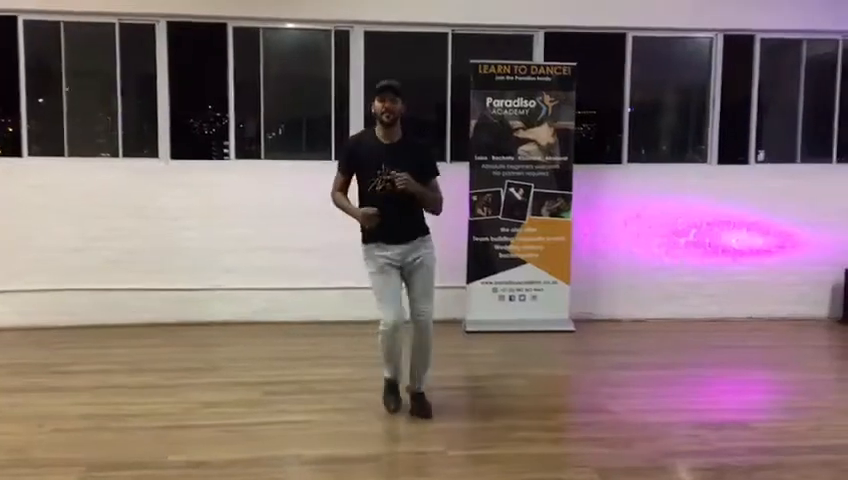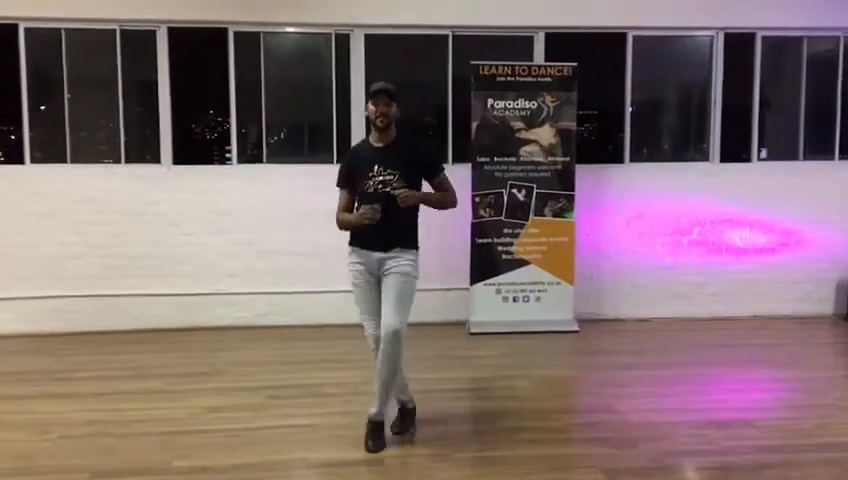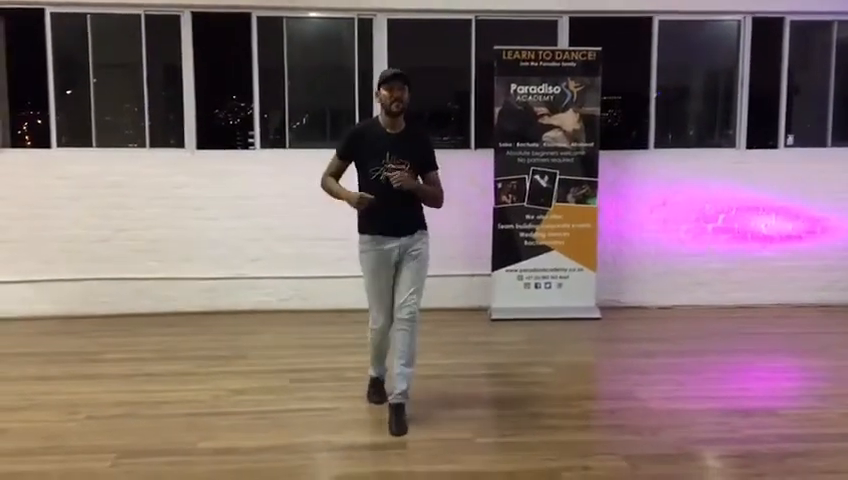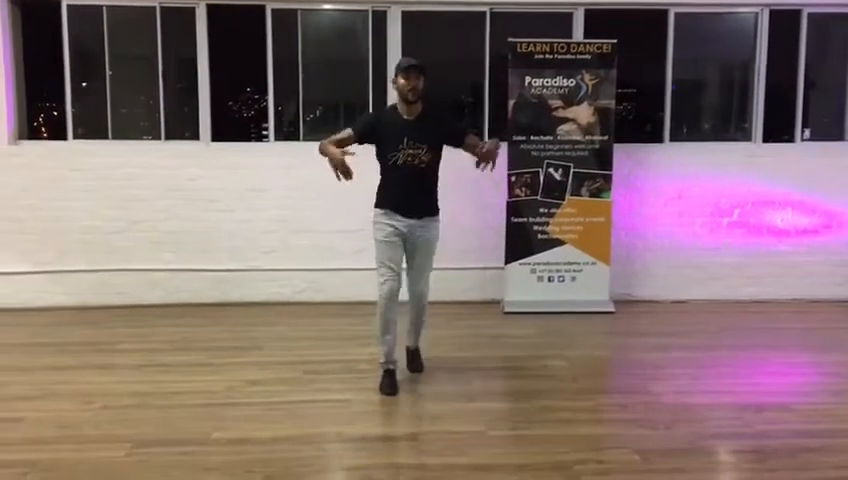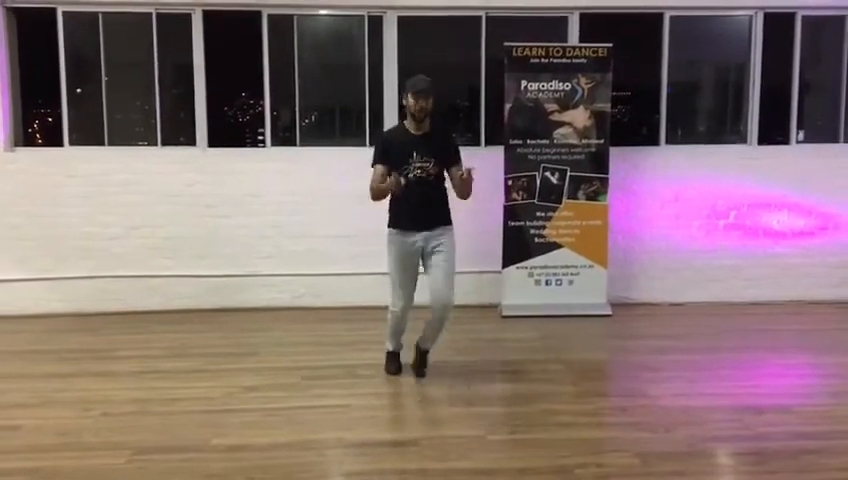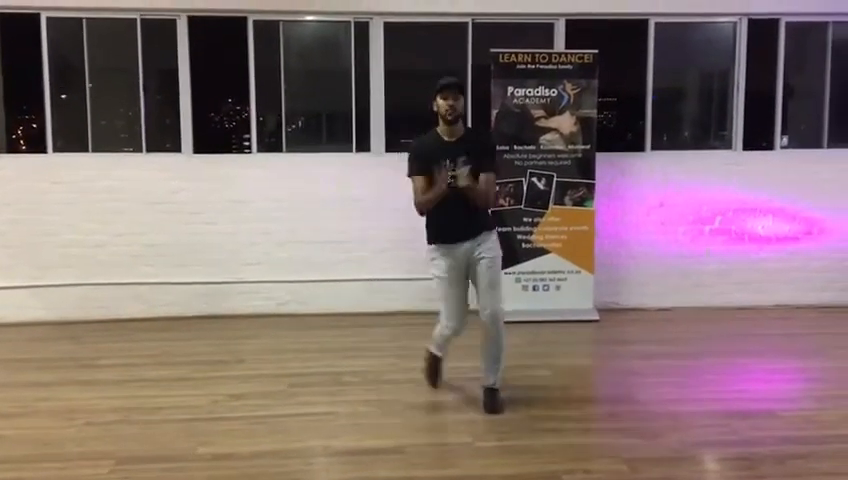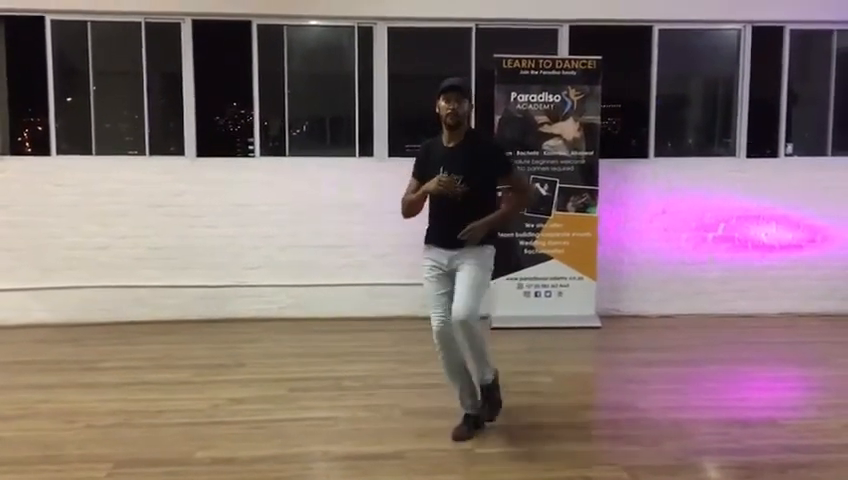
dt=0.5s
person 1, frame 1
left shoulder: (418, 151)
right shoulder: (357, 146)
left elbow: (437, 205)
right elbow: (337, 193)
left wrist: (415, 188)
right wrist: (356, 213)
left hip: (419, 246)
right hip: (379, 248)
left knee: (423, 320)
right knee: (392, 320)
left ankle: (416, 388)
right ankle: (391, 377)
person 1, frame 2
left shoulder: (416, 152)
right shoulder: (354, 156)
left elbow: (450, 198)
right elbow: (340, 218)
left wrist: (419, 197)
right wrist: (356, 218)
left hip: (401, 254)
right hip: (361, 256)
left knee: (393, 329)
right knee: (376, 335)
left ankle: (378, 415)
right ankle: (406, 403)
person 1, frame 3
left shoulder: (420, 141)
right shoulder: (360, 134)
left elbow: (438, 199)
right elbow: (327, 179)
left wrist: (414, 184)
right wrist: (347, 195)
left hip: (414, 239)
right hip: (374, 240)
left knee: (408, 315)
right knee: (380, 318)
left ankle: (399, 400)
right ankle: (376, 375)
person 1, frame 4
left shoulder: (439, 121)
right shoulder: (379, 120)
left elbow: (479, 149)
right elbow: (326, 143)
left wrist: (491, 147)
right wrist: (335, 153)
left hip: (426, 219)
right hip: (388, 217)
left knee: (419, 292)
right knee: (388, 289)
left ankle: (413, 345)
right ankle: (388, 366)
person 1, frame 5
left shoulder: (444, 140)
right shoulder: (389, 140)
left elbow: (462, 193)
right elbow: (373, 193)
left wrist: (465, 182)
right wrist: (387, 186)
left hip: (440, 231)
right hip: (402, 233)
left knee: (442, 301)
right knee: (400, 303)
left ankle: (423, 346)
right ankle: (393, 349)
person 1, frame 6
left shoulder: (481, 145)
right shoulder: (422, 147)
left elbow: (487, 201)
right elbow: (421, 206)
left wrist: (470, 186)
right wrist: (440, 189)
left hip: (483, 240)
right hip: (444, 246)
left knee: (492, 315)
right knee: (453, 323)
left ankle: (491, 384)
right ankle: (435, 352)
person 1, frame 7
left shoulder: (485, 150)
right shoulder: (427, 151)
left elbow: (524, 192)
right elbow: (406, 208)
left wrist: (488, 222)
right wrist: (428, 189)
left hip: (474, 250)
right hip: (435, 251)
left knee: (463, 316)
right knee: (441, 330)
left ankle: (488, 377)
right ankle: (475, 408)
